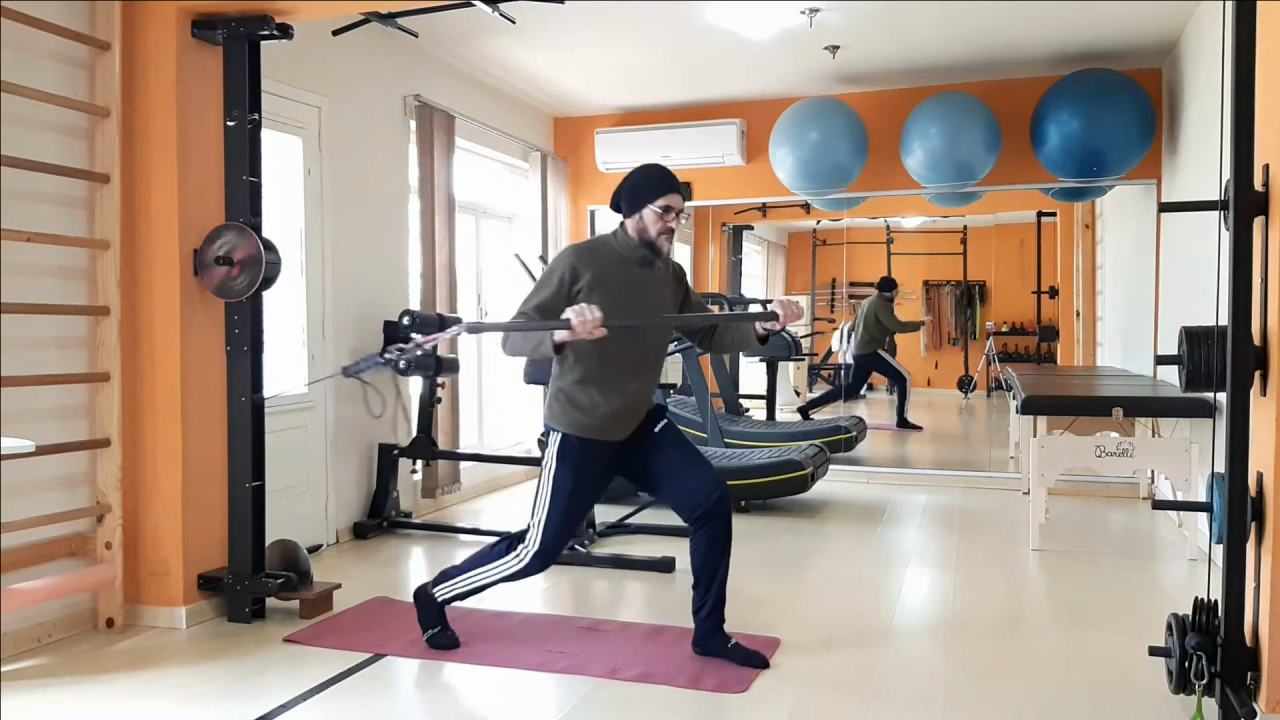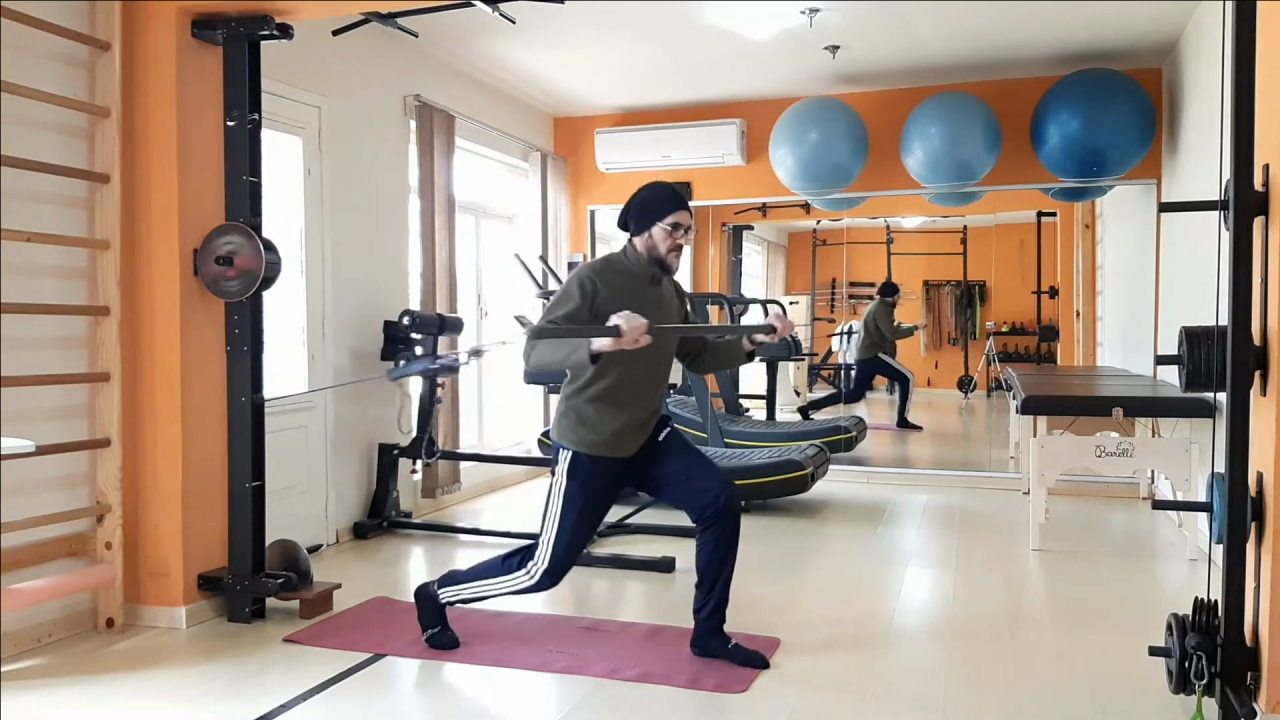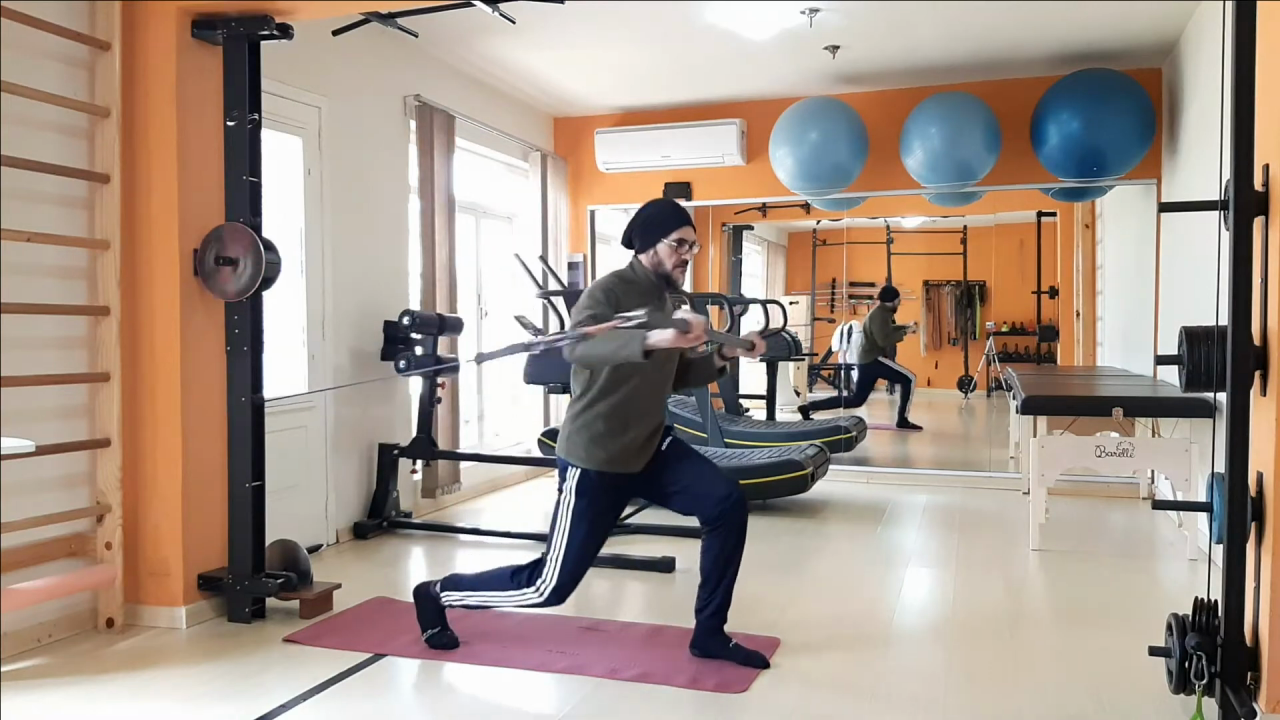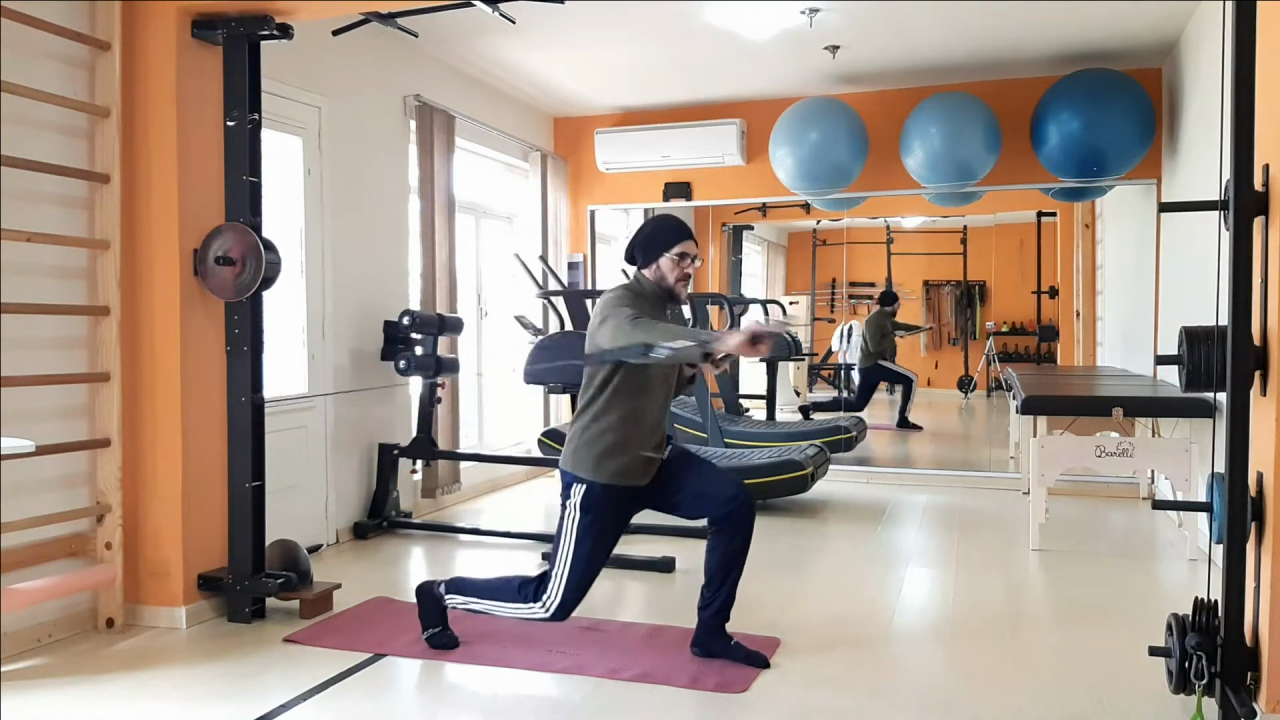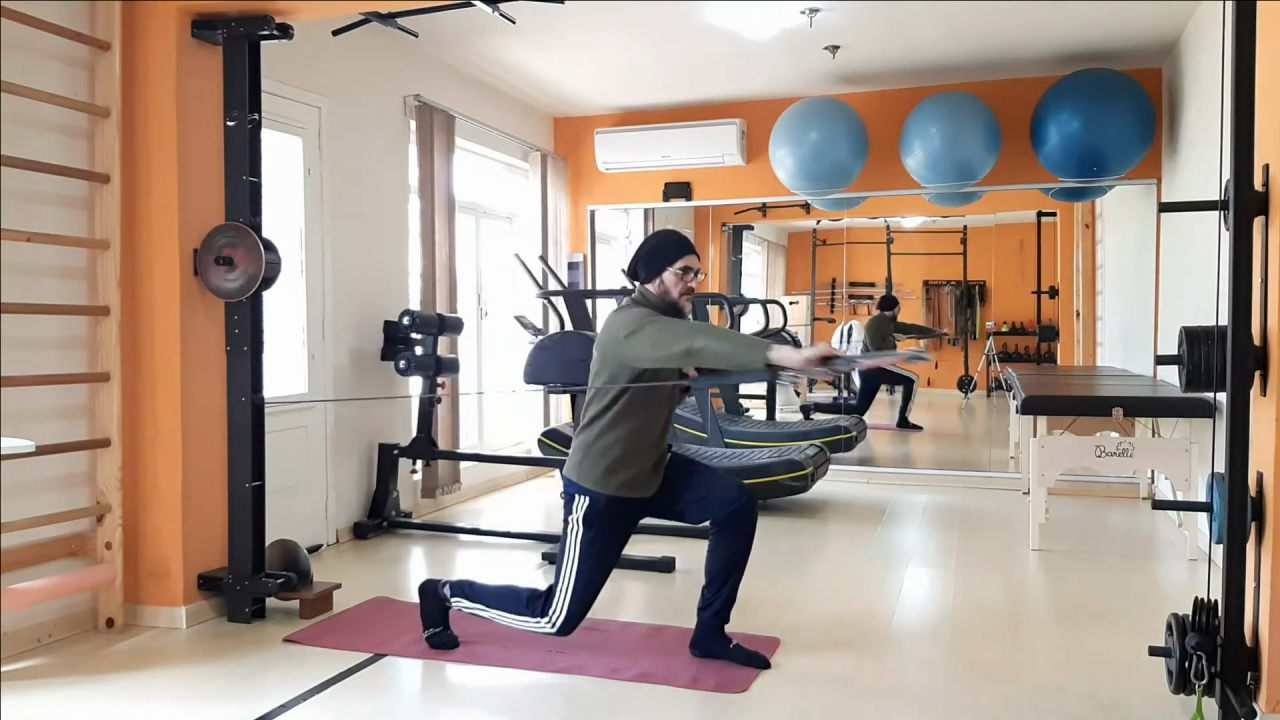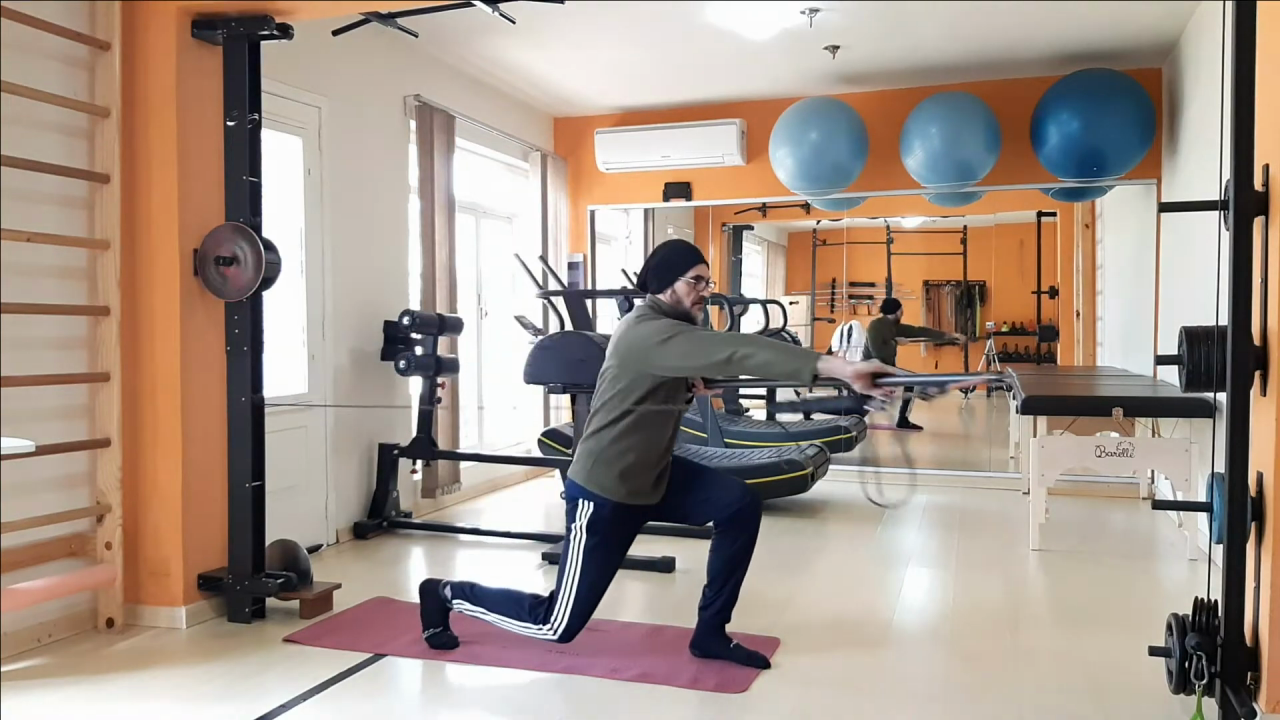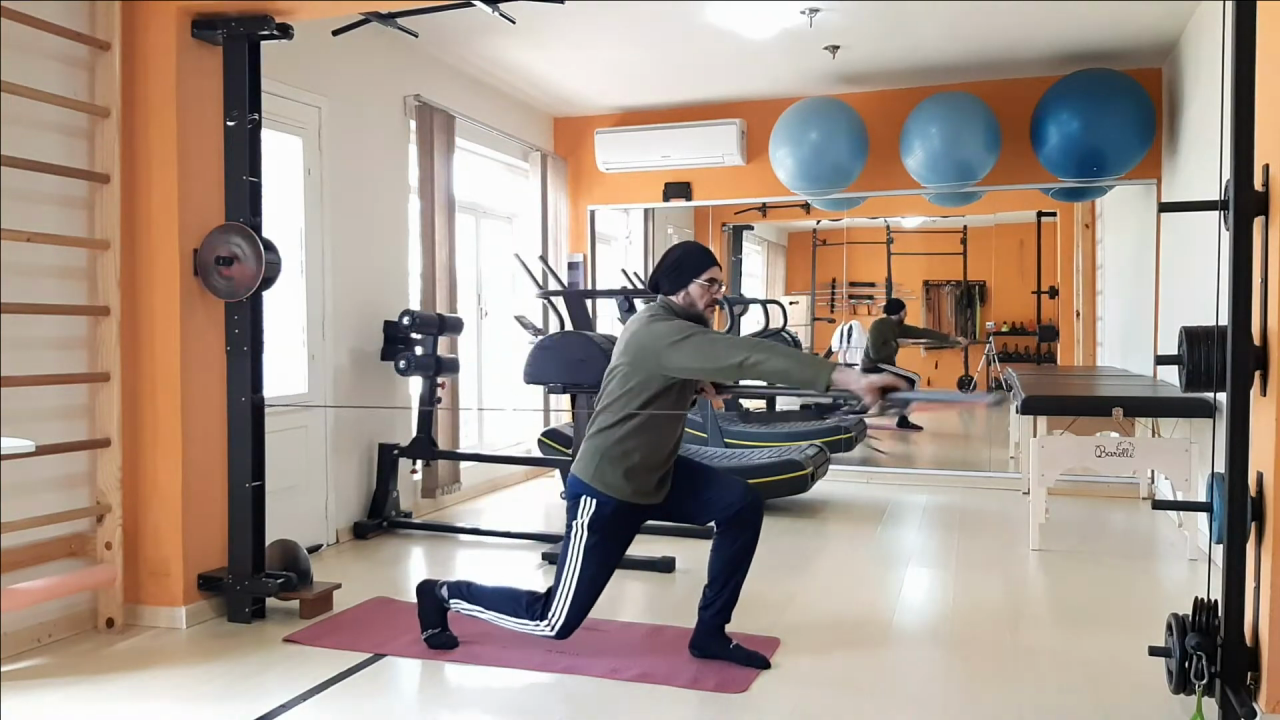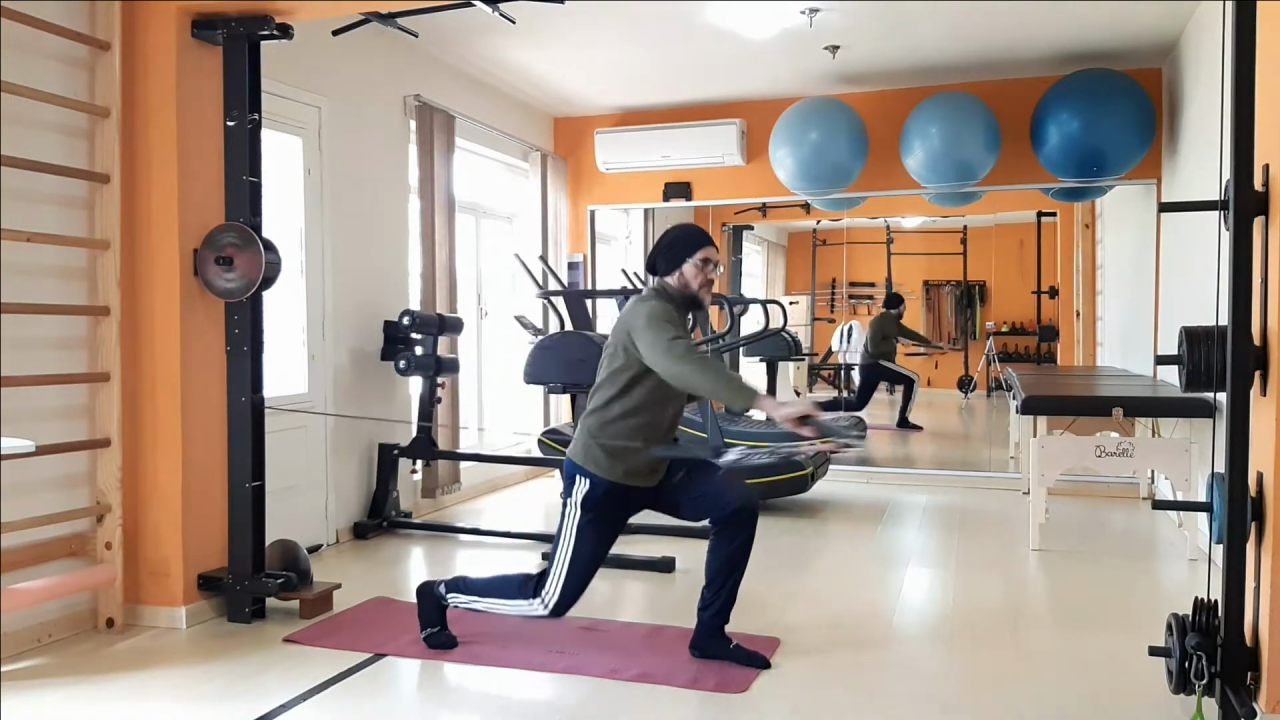
dt=0.2s
person 1, frame 1
left shoulder: (670, 274)
right shoulder: (580, 261)
left elbow: (709, 335)
right elbow: (514, 336)
left wrist: (763, 327)
right wrist: (564, 334)
left hip: (641, 423)
right hip: (580, 429)
left knee: (711, 502)
right knee: (537, 551)
left ankle: (710, 633)
right ankle: (434, 594)
person 1, frame 2
left shoulder: (670, 290)
right shoulder: (595, 278)
left elbow: (698, 356)
right elbow: (538, 352)
left wrist: (752, 341)
right wrist: (603, 344)
left hip: (647, 435)
right hip: (589, 445)
left knee: (720, 504)
right knee: (544, 569)
left ankle: (709, 633)
right ankle: (436, 593)
person 1, frame 3
left shoulder: (663, 299)
right shoulder: (612, 291)
left elbow: (678, 377)
right elbow: (577, 347)
left wrist: (723, 359)
right wrist: (653, 340)
left hip: (650, 448)
right hip: (594, 460)
left knee: (728, 504)
right knee: (550, 586)
left ankle: (709, 633)
right ankle: (437, 595)
person 1, frame 4
left shoulder: (665, 308)
right shoulder: (619, 303)
right elbow: (628, 337)
left wrist: (697, 369)
right wrist: (716, 342)
left hip: (653, 457)
right hip: (599, 472)
left knee: (734, 504)
right knee: (553, 602)
left ankle: (711, 634)
right ankle: (442, 594)
person 1, frame 5
left shoulder: (661, 318)
right shoulder: (629, 322)
right elbow: (691, 342)
left wrist: (688, 381)
right wrist: (783, 354)
left hip: (650, 469)
right hip: (599, 484)
left knee: (736, 506)
right knee: (558, 618)
left ankle: (710, 634)
right ankle: (444, 594)
person 1, frame 6
left shoulder: (660, 327)
right shoulder: (648, 333)
right elbow: (731, 351)
left wrist: (688, 387)
right wrist: (834, 365)
left hip: (651, 473)
right hip: (602, 490)
left knee: (741, 507)
right knee: (558, 624)
left ankle: (710, 634)
right ankle: (446, 594)
person 1, frame 7
left shoulder: (671, 327)
right shoulder: (661, 332)
right elbow: (743, 355)
left wrist: (702, 388)
right wrist: (848, 378)
left hip: (657, 475)
right hip: (606, 487)
left knee: (743, 506)
right knee: (559, 620)
left ankle: (709, 635)
right ankle: (443, 594)
person 1, frame 8
left shoulder: (674, 312)
right shoulder: (650, 313)
right elbow: (678, 364)
left wrist: (725, 385)
right wrist: (770, 405)
left hip: (656, 462)
right hip: (601, 472)
left knee: (739, 506)
right knee: (555, 597)
left ankle: (711, 635)
right ankle: (440, 594)
